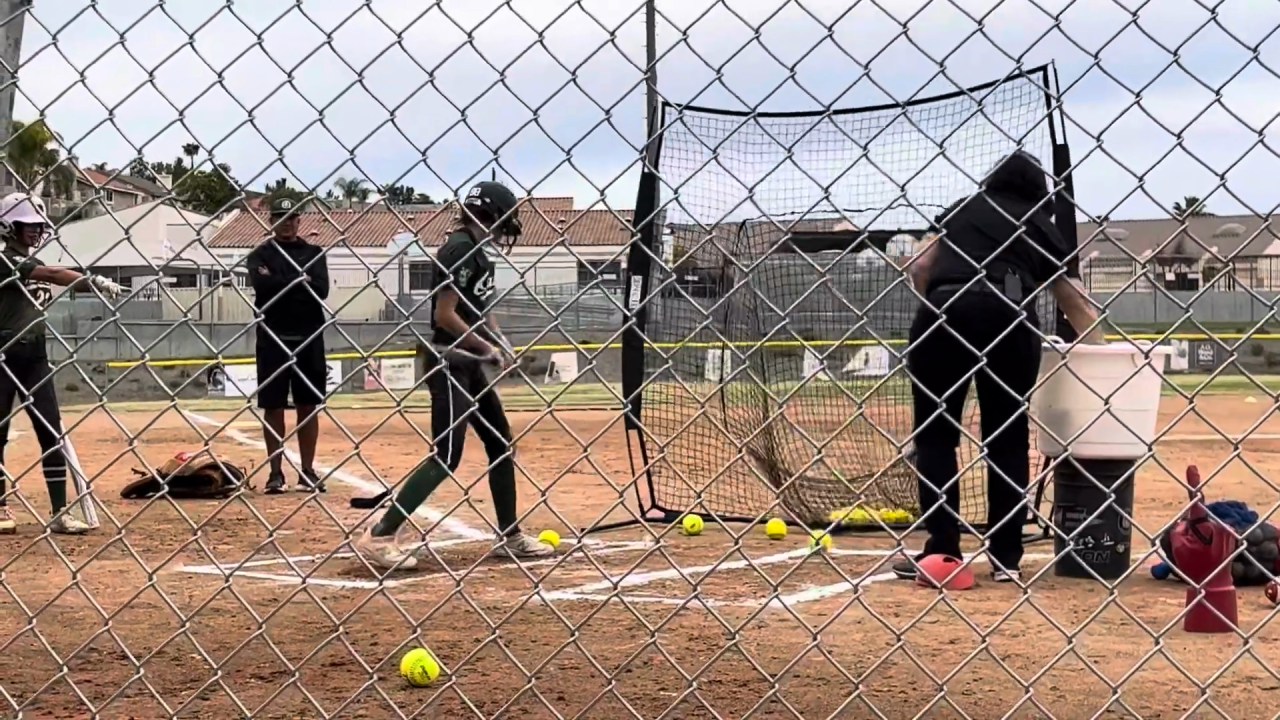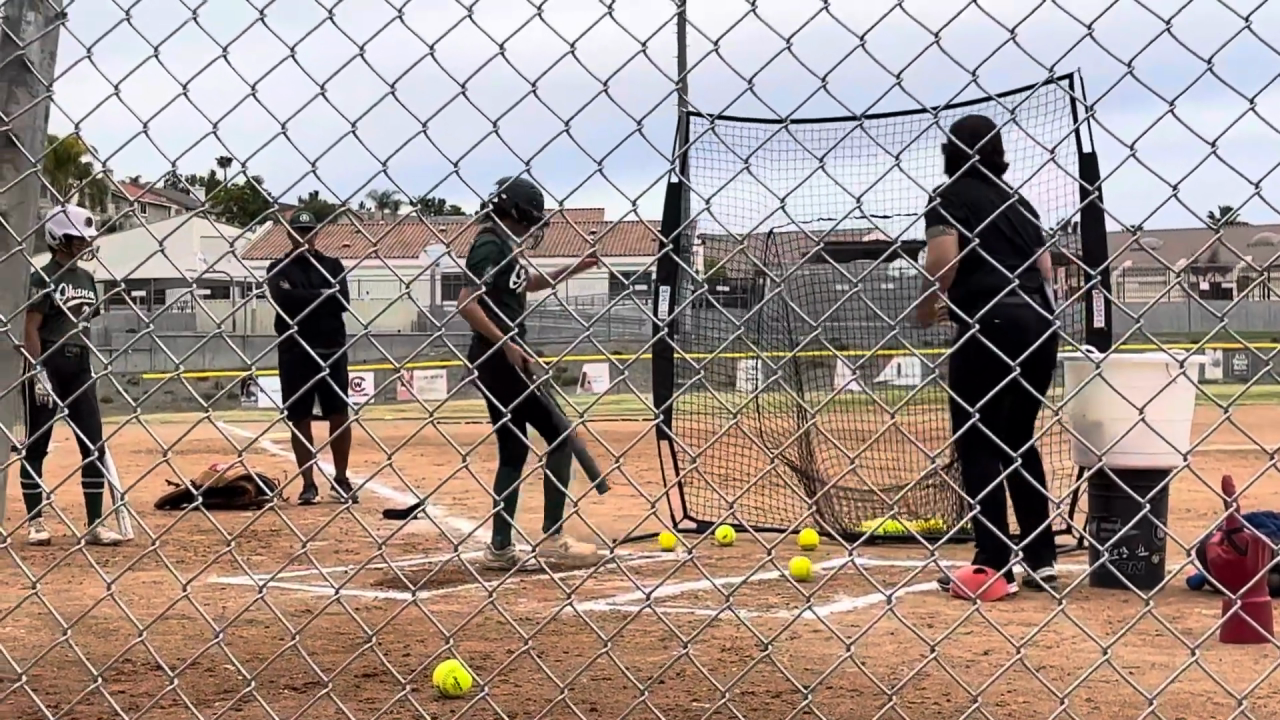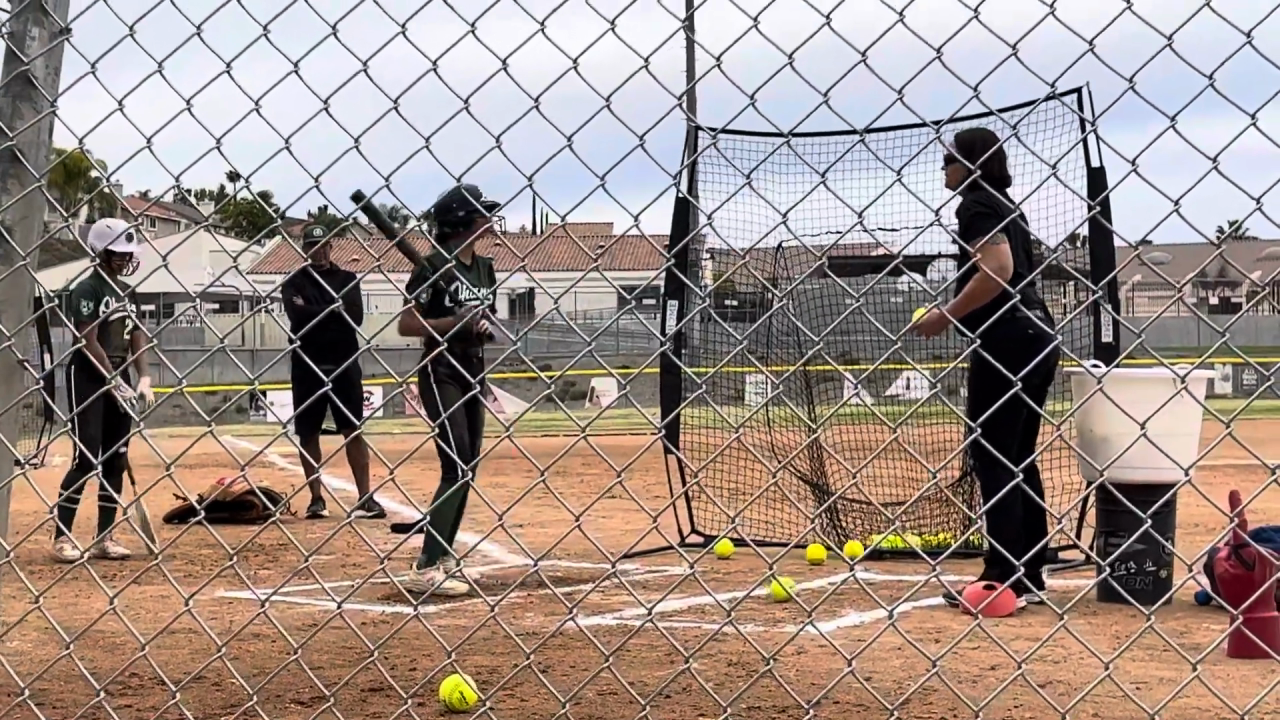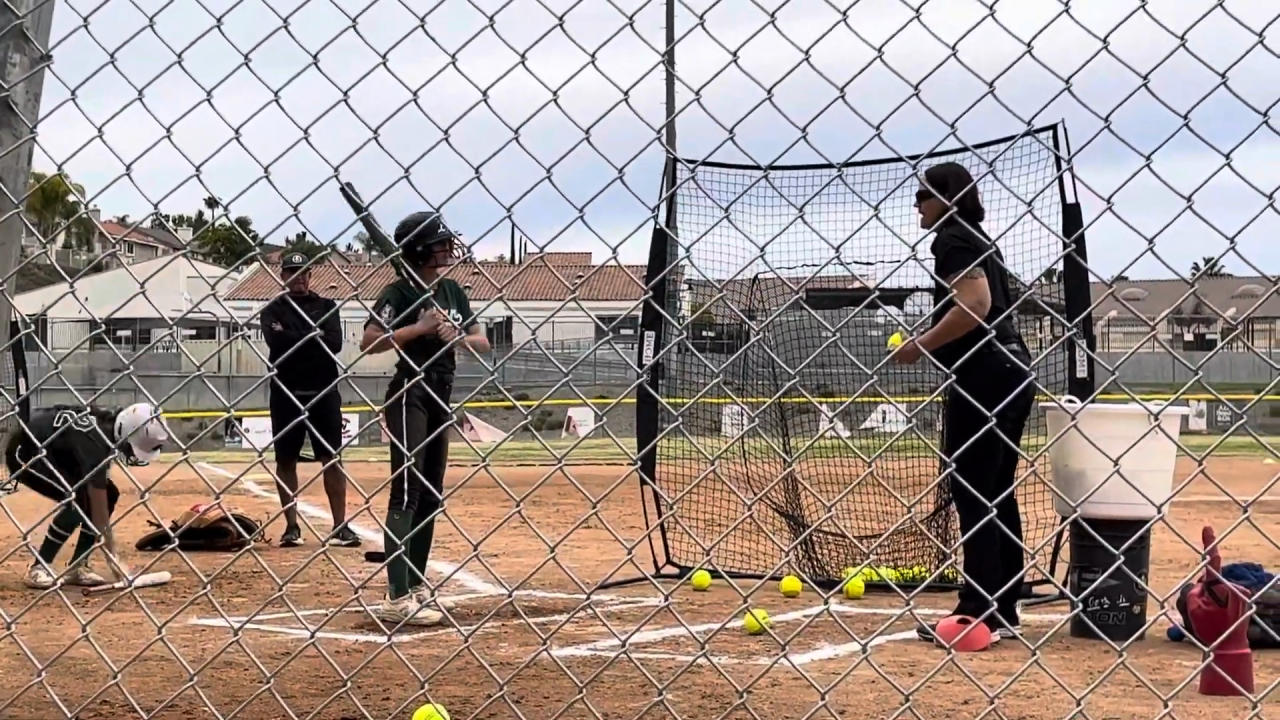
dt=1s
person 1, frame 1
left shoulder: (963, 209)
right shoulder: (1042, 228)
left elbow: (920, 267)
right elbow: (1079, 307)
left hip: (947, 311)
right hip: (1010, 316)
left knee: (936, 433)
right knee: (1008, 435)
left ankle: (943, 552)
right ankle: (1006, 556)
person 1, frame 2
left shoulder: (949, 195)
right shoulder: (1016, 200)
left elbow: (943, 261)
right elbow: (1045, 270)
left wrist: (927, 306)
left hip: (991, 327)
right hip: (1037, 323)
left knee: (978, 446)
right knee: (1018, 443)
left ankle: (995, 566)
right ankle: (1040, 559)
person 1, frame 3
left shoulder: (977, 204)
right shoulder: (1005, 205)
left elbow: (998, 270)
left wrist: (946, 314)
left hip: (1006, 339)
right hip: (1034, 335)
left knee: (992, 458)
right knee: (1018, 458)
left ankle: (1005, 580)
right ankle: (1029, 576)
person 1, frame 4
left shoulder: (952, 238)
right shoulder: (978, 238)
left elbow: (975, 305)
left wrist: (921, 345)
right wrist: (932, 340)
left hip: (983, 374)
right hip: (1010, 369)
left knee: (971, 493)
right knee: (996, 493)
left ankle: (978, 614)
right ankle: (1002, 610)
person 2, frame 1
left shoulder: (474, 251)
right shoulder: (462, 247)
right elbow: (443, 310)
left wrist: (500, 344)
right wrist: (481, 344)
left hip: (467, 362)
right hip: (451, 361)
left knee: (502, 445)
right knee: (445, 456)
left ankle: (511, 536)
right ankle: (378, 535)
person 2, frame 2
left shoulder: (502, 247)
right shoulder: (491, 247)
left elbow: (524, 285)
right elbow: (468, 305)
left wrist: (571, 270)
right wrist: (507, 343)
left hip: (494, 360)
right hip: (500, 358)
left knee: (515, 451)
right knee: (557, 439)
left ankle: (501, 546)
right ankle: (552, 537)
person 2, frame 3
left shoulder: (485, 267)
right shoulder: (432, 266)
right elbow: (406, 325)
left wrist: (488, 327)
right wrist: (453, 322)
left hip: (474, 372)
right hip: (441, 373)
left knee: (467, 471)
right knee: (456, 470)
left ankle: (444, 558)
right ankle: (424, 568)
person 2, frame 4
left shoulder: (451, 291)
right shoulder: (399, 290)
left elbow: (482, 342)
right elbow: (370, 343)
left wrist: (457, 336)
right wrist: (423, 326)
left hip: (440, 397)
right hip: (410, 397)
left knee: (430, 496)
right knee: (406, 494)
left ankle: (416, 585)
right ankle: (397, 598)
person 3, frame 1
left shoulder: (35, 265)
right elbow: (55, 274)
right wrist: (97, 281)
left hip: (35, 356)
left knee: (52, 433)
left ankle: (59, 513)
person 3, frame 2
left shoulder: (87, 278)
right shoulder: (44, 278)
right elbow: (30, 330)
right wrist: (39, 373)
left hip: (80, 367)
right hip: (48, 367)
left knee: (95, 446)
right knee: (36, 447)
left ankle: (95, 524)
right ankle: (35, 522)
person 3, frame 3
left shoulder: (127, 292)
right shoulder: (87, 289)
left elbow: (137, 338)
right elbow: (86, 343)
left wrist: (144, 377)
right wrist: (115, 382)
left hip: (119, 382)
right hip: (88, 379)
left knee: (115, 462)
right knee: (86, 459)
left ankle: (104, 538)
right ankle: (62, 538)
person 3, frame 4
left shoulder: (110, 422)
right shoulder: (97, 442)
right elbow: (99, 507)
right wrist: (113, 556)
left hip: (54, 449)
right hip: (24, 452)
left knee: (110, 493)
right knee: (79, 498)
left ankle: (78, 566)
right ankle: (38, 568)
person 4, frame 1
left shoulder: (314, 253)
right shoulder: (260, 254)
left elbow: (321, 289)
right elbow: (262, 285)
left wrist: (281, 286)
right wrist: (300, 282)
left hip: (308, 338)
right hip: (273, 339)
left knee: (308, 406)
right knee: (273, 406)
left ankle: (307, 471)
right ankle: (275, 472)
person 4, frame 2
left shoulder: (332, 265)
right shoulder: (279, 268)
left elbow: (343, 302)
right elbow: (283, 299)
left wrist: (303, 301)
right wrist: (321, 296)
left hip: (331, 349)
right hip: (296, 352)
left knee: (340, 416)
right knee: (299, 419)
left ankle: (340, 480)
right ankle: (308, 484)
person 4, frame 3
left shoulder: (348, 279)
right shoulder: (294, 282)
left elbow: (355, 316)
right elbow: (298, 315)
left wrist: (316, 316)
right wrist: (335, 311)
left hip: (344, 365)
right hip: (308, 366)
left knee: (354, 430)
right knee: (308, 434)
left ankle: (365, 498)
right ankle: (316, 498)
person 4, frame 4
left shoulder: (327, 306)
right shoulder: (273, 309)
left elbow: (335, 343)
right elbow: (276, 340)
left wrist: (295, 341)
right wrist: (314, 337)
left hip: (323, 392)
right hip: (287, 394)
left knee: (332, 459)
right knee: (286, 461)
left ankle: (340, 527)
right ankle: (291, 526)
